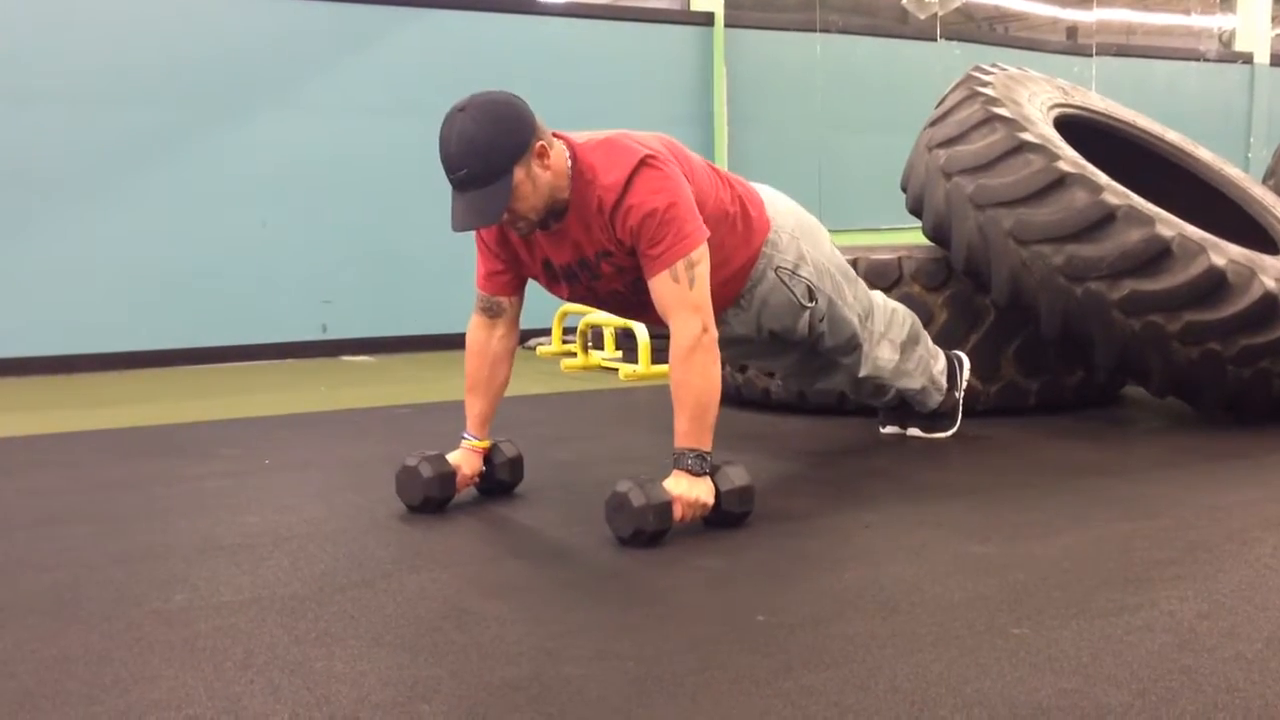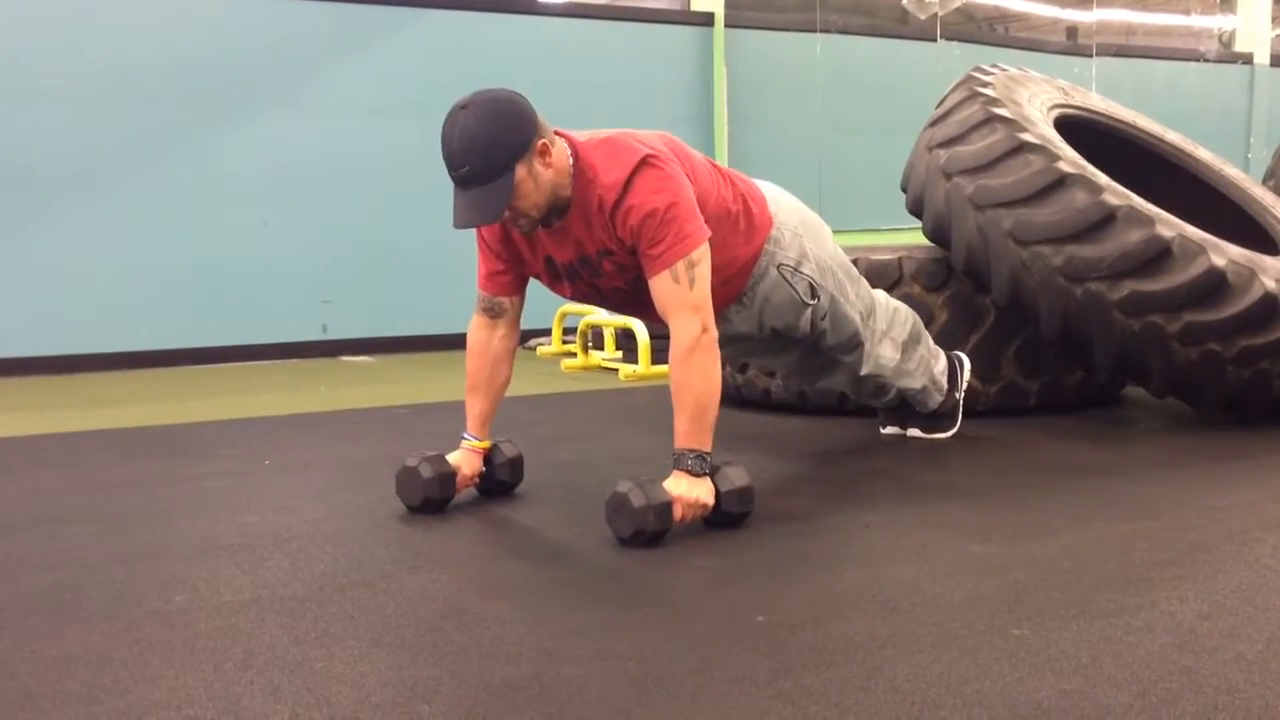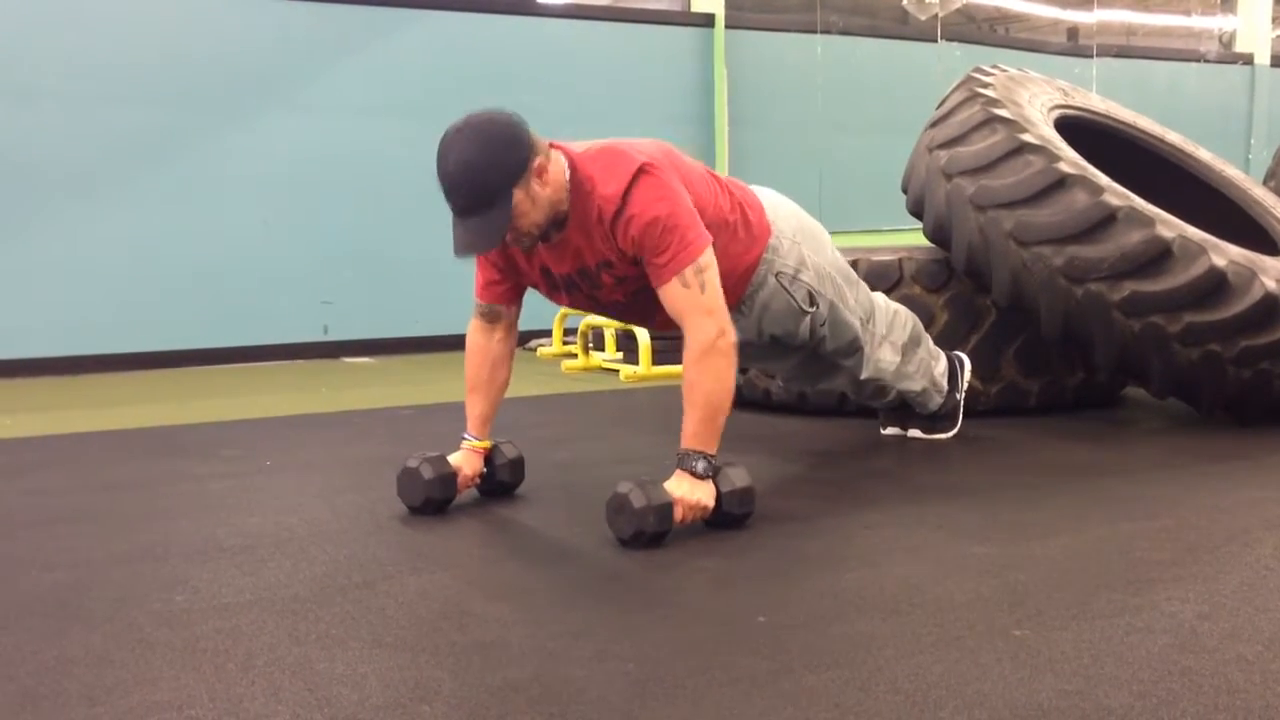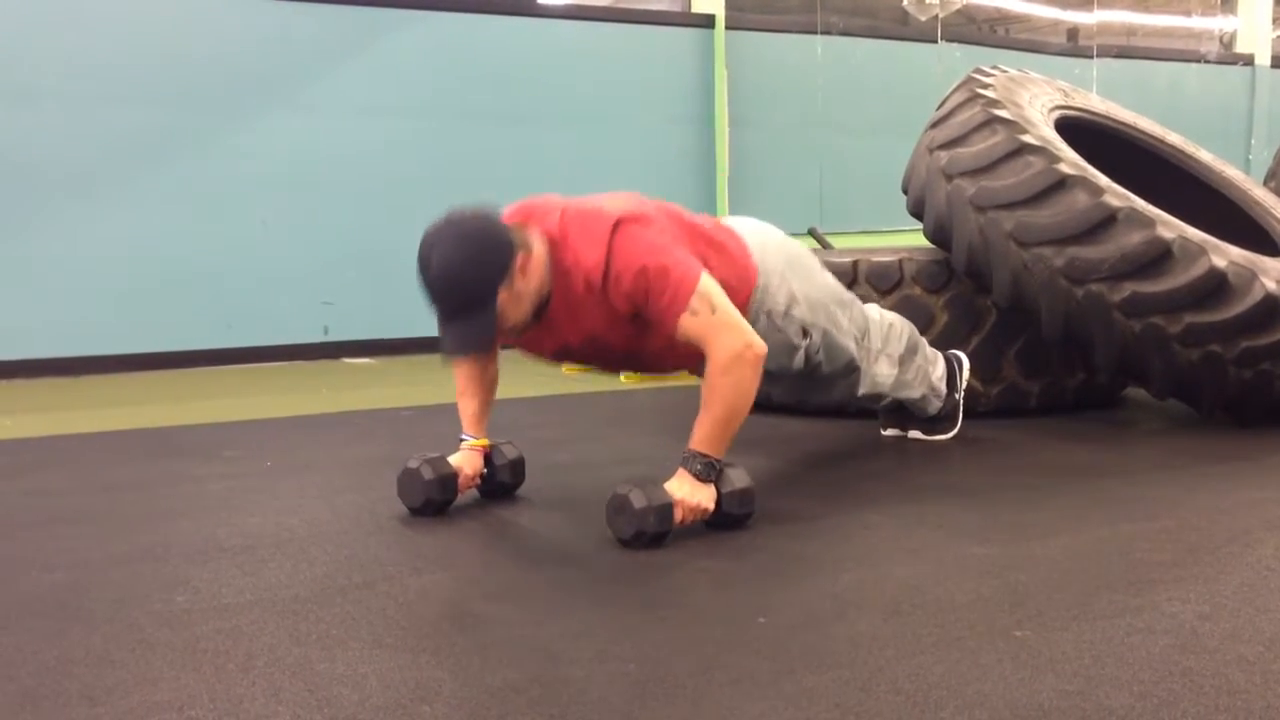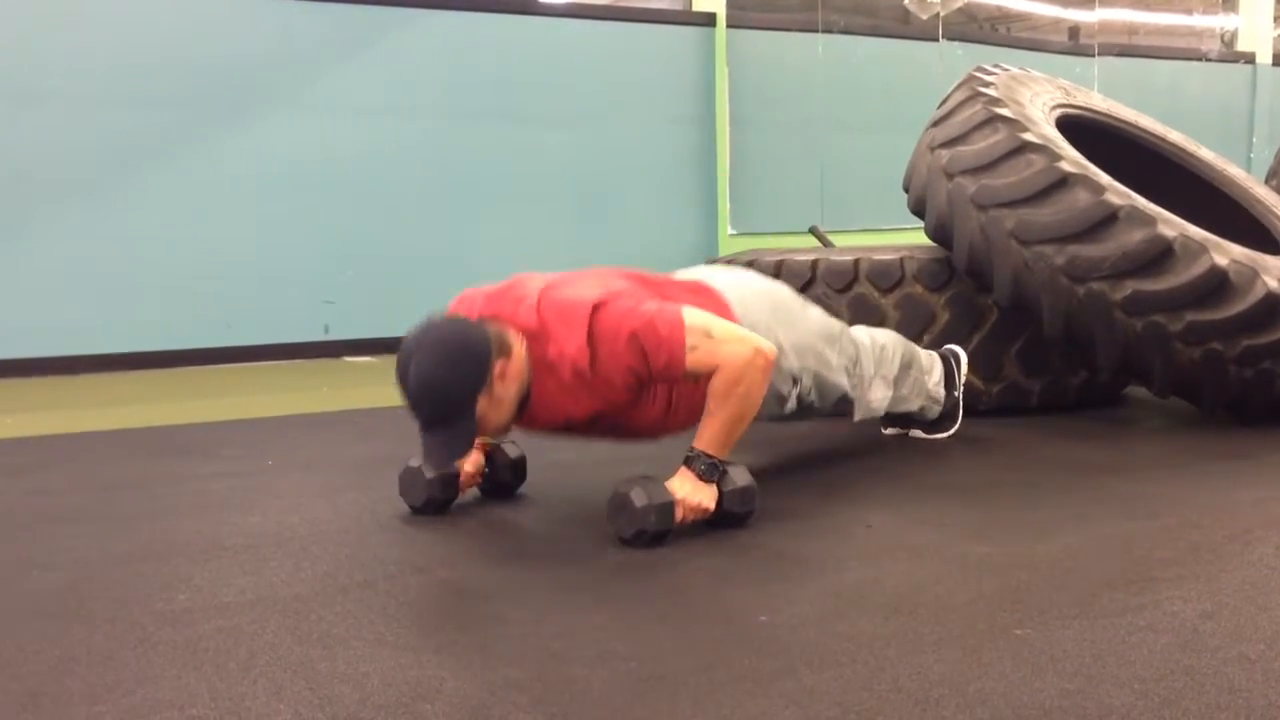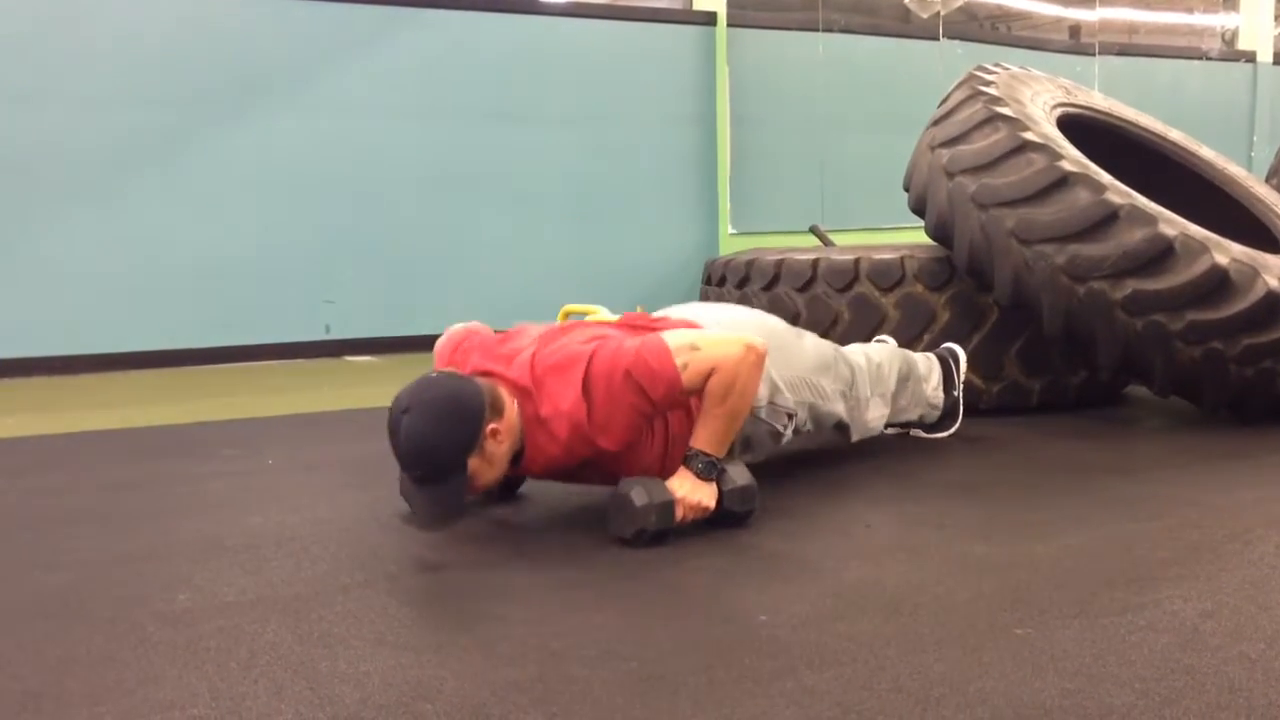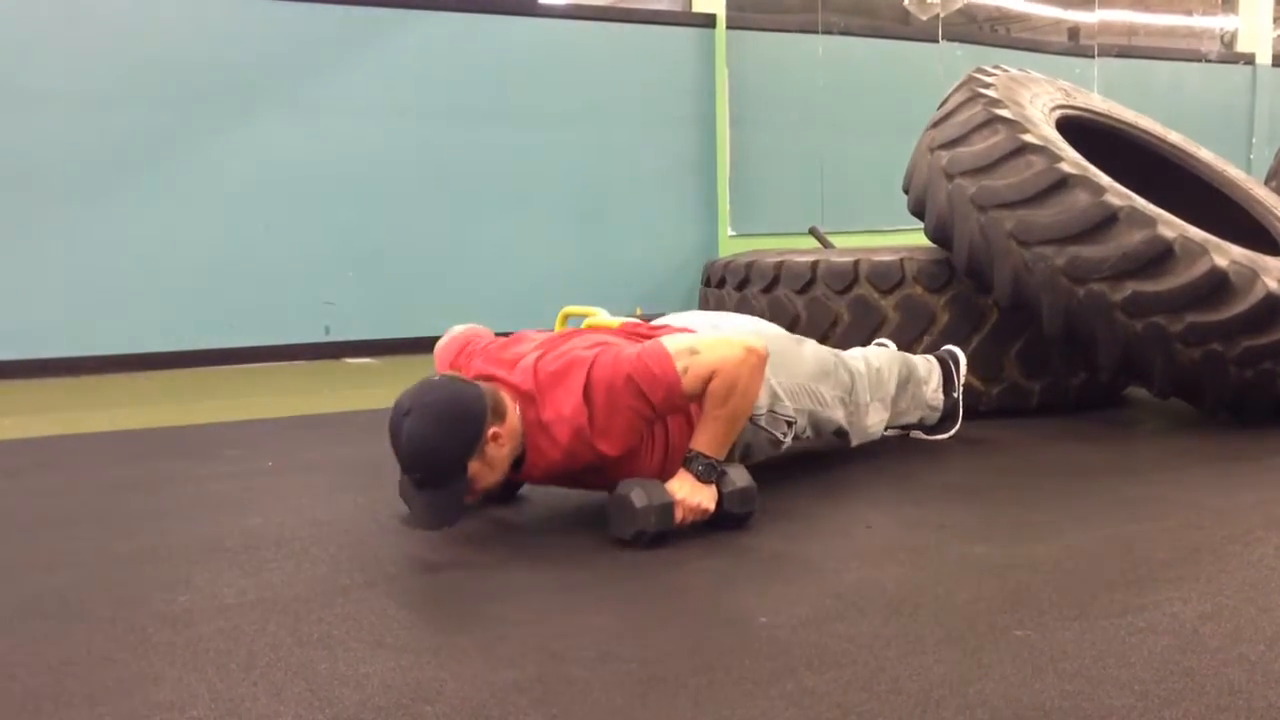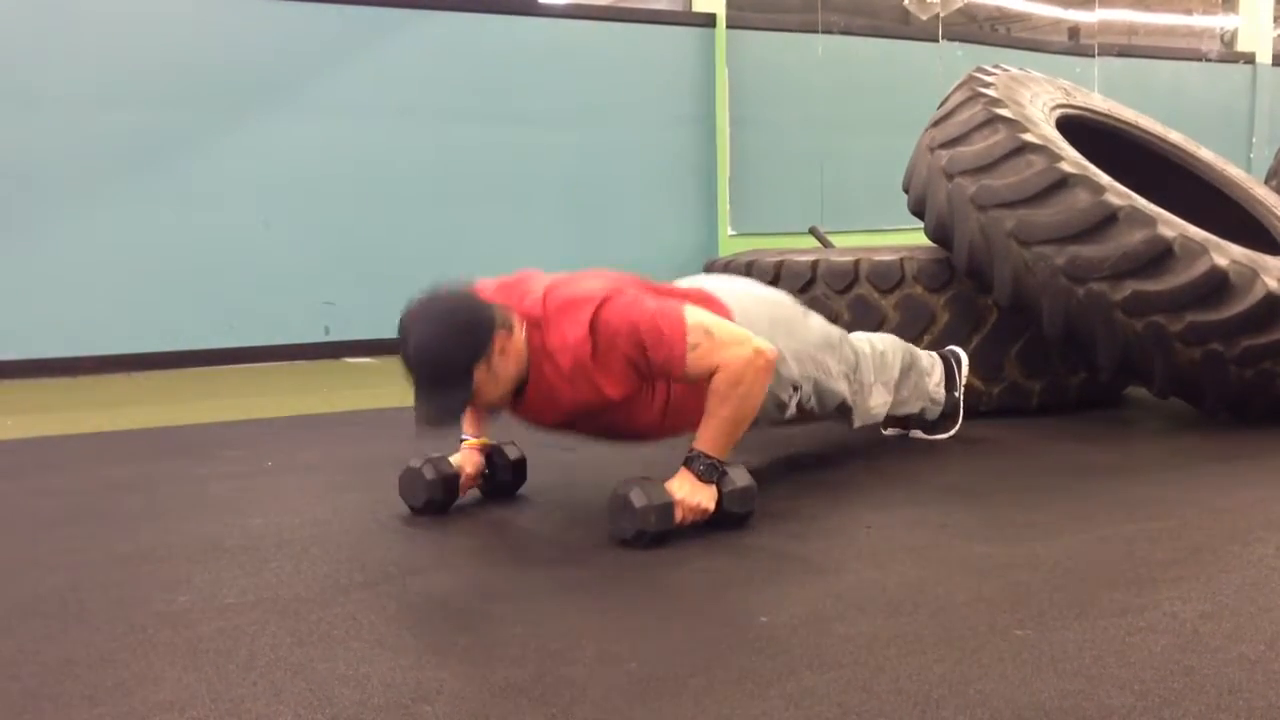
dt=0.2s
person 1, frame 1
left shoulder: (636, 184)
right shoulder: (502, 214)
left elbow: (694, 332)
right elbow: (493, 322)
left wrist: (691, 466)
right wrist: (473, 443)
left hip: (767, 256)
right hip: (713, 299)
left knee: (866, 338)
right knee: (823, 366)
left ankle: (939, 380)
right ankle: (904, 394)
person 1, frame 2
left shoulder: (638, 184)
right shoulder: (504, 212)
left elbow: (694, 332)
right elbow: (494, 321)
left wrist: (691, 467)
right wrist: (474, 443)
left hip: (769, 253)
right hip: (710, 295)
left knee: (866, 337)
right knee: (819, 364)
left ankle: (939, 381)
right ankle: (905, 393)
person 1, frame 3
left shoulder: (634, 197)
right shoulder: (504, 211)
left elbow: (712, 335)
right elbow: (493, 324)
left wrist: (694, 469)
right wrist: (475, 440)
left hip: (766, 257)
right hip: (707, 277)
left knee: (868, 339)
right knee: (826, 366)
left ankle: (938, 385)
right ankle: (905, 399)
person 1, frame 4
left shoulder: (616, 260)
right shoulder: (492, 275)
left elbow: (742, 351)
right elbow: (471, 350)
left wrist: (699, 471)
right wrist: (473, 439)
left hip: (756, 285)
right hip: (690, 289)
left knee: (861, 351)
right knee: (836, 373)
left ankle: (937, 379)
right ankle: (911, 399)
person 1, frame 5
left shoulder: (595, 346)
right shoulder: (471, 322)
left elbow: (753, 356)
left wrist: (702, 469)
right wrist: (475, 452)
left hip: (739, 326)
right hip: (680, 311)
left knee: (851, 372)
left ankle: (935, 376)
right ankle: (911, 391)
person 1, frame 6
left shoulder: (585, 400)
right shoulder: (462, 366)
left elbow: (745, 352)
right elbow: (459, 332)
left wrist: (701, 468)
left hip: (742, 373)
right hip: (673, 346)
left knee: (848, 392)
left ankle: (933, 377)
right ankle: (877, 361)
person 1, frame 7
left shoulder: (587, 403)
right shoulder: (464, 377)
left elbow: (745, 357)
right elbow: (457, 335)
left wrist: (700, 471)
left hip: (740, 374)
right hip: (673, 356)
left knee: (848, 398)
left ankle: (933, 379)
right ankle: (877, 364)
person 1, frame 8
left shoulder: (597, 328)
right shoulder: (478, 327)
left elbow: (754, 358)
left wrist: (701, 470)
right wrist: (472, 443)
left hip: (741, 345)
right hip: (680, 332)
left knee: (854, 380)
left ankle: (936, 380)
right ankle: (913, 394)
